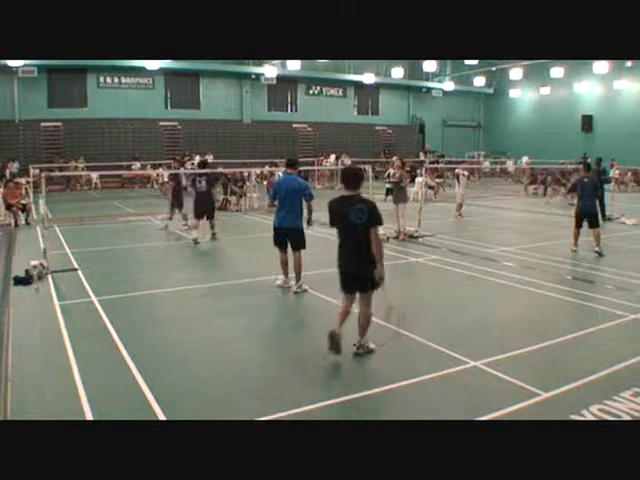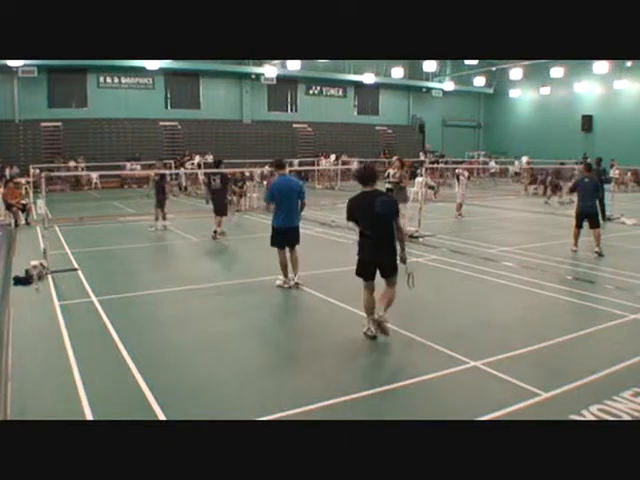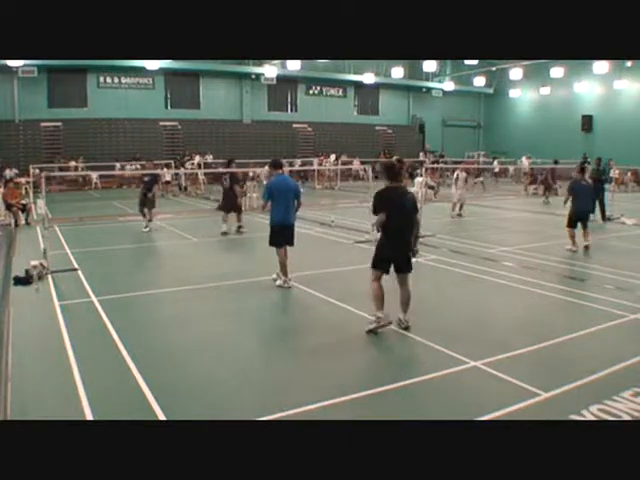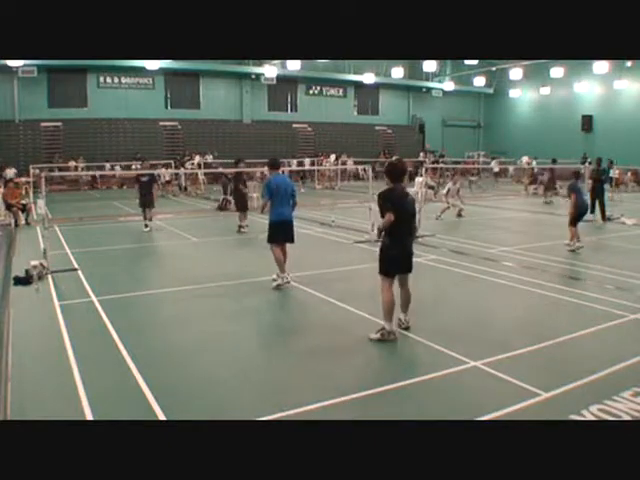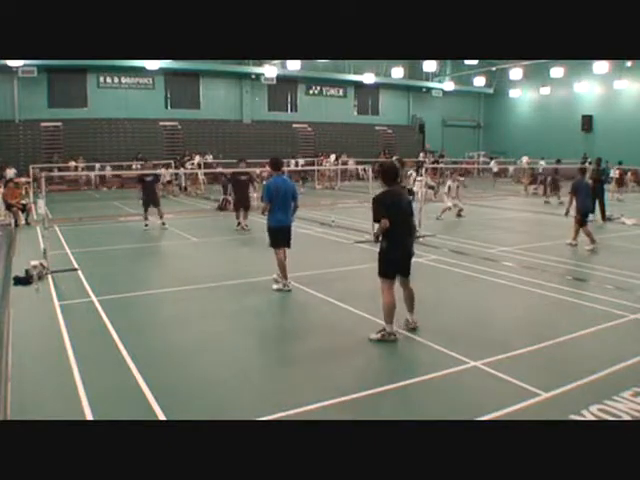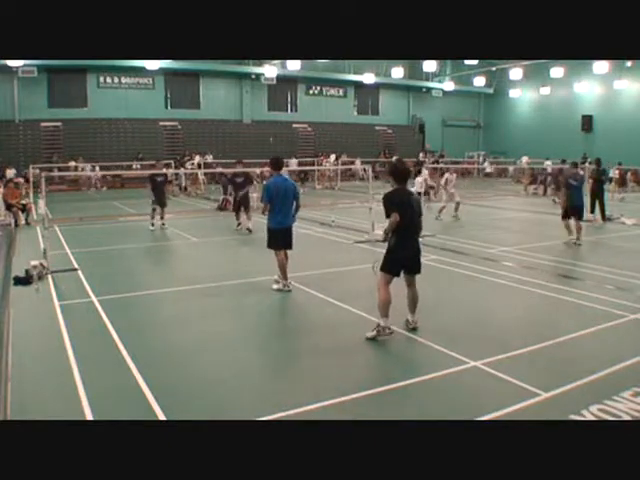
dt=0.5s
person 1, frame 1
left shoulder: (334, 205)
right shoulder: (368, 206)
right elbow: (375, 239)
right wrist: (380, 266)
left hip: (345, 261)
right hip: (365, 262)
left knee: (347, 300)
right knee: (365, 302)
left ankle: (336, 329)
right ankle: (361, 343)
person 1, frame 2
left shoulder: (354, 202)
right shoulder: (389, 200)
left elbow: (357, 225)
right elbow: (398, 228)
right wrist: (403, 250)
left hip: (366, 251)
right hip: (387, 251)
left knee: (368, 289)
right knee: (391, 286)
left ankle: (371, 325)
right ankle: (382, 315)
person 1, frame 3
left shoulder: (382, 194)
right shoulder: (409, 195)
left elbow: (381, 218)
right elbow: (416, 222)
left wrist: (377, 224)
right wrist: (414, 244)
left hip: (387, 244)
right hip: (405, 245)
left knee: (376, 279)
right knee: (403, 282)
left ankle: (380, 316)
right ankle: (404, 318)
person 1, frame 4
left shoulder: (385, 195)
right shoulder: (408, 196)
left elbow: (389, 218)
right elbow: (414, 225)
left wrist: (380, 228)
left hip: (391, 246)
right hip: (406, 246)
left knee: (387, 287)
right knee: (404, 283)
left ankle: (388, 329)
right ankle: (404, 319)
person 1, frame 5
left shoulder: (380, 199)
right shoulder: (405, 196)
left elbow: (385, 224)
right elbow: (413, 224)
left wrist: (377, 234)
left hip: (390, 249)
right hip: (405, 248)
left knee: (387, 289)
right knee: (405, 284)
left ankle: (389, 330)
right ankle: (411, 319)
person 1, frame 6
left shoulder: (390, 196)
right shoulder: (414, 197)
left elbow: (395, 218)
right elbow: (419, 224)
left wrist: (386, 231)
left hip: (397, 247)
right hip: (413, 247)
left knee: (383, 284)
right knee: (411, 284)
left ankle: (383, 325)
right ankle: (412, 320)
person 2, frame 1
left shoulder: (277, 183)
right shoulder: (302, 184)
left elbow: (271, 203)
right elbow: (309, 205)
right wrist: (309, 218)
left hip: (280, 223)
right hip: (296, 223)
left knee: (282, 252)
right knee: (297, 253)
left ankle: (286, 280)
right ankle: (298, 284)
person 2, frame 2
left shoulder: (273, 185)
right shoulder: (297, 183)
left elbow: (268, 206)
right elbow: (303, 203)
left wrist: (269, 205)
left hip: (279, 223)
right hip: (293, 222)
left knee: (281, 251)
right knee: (293, 249)
left ankle: (286, 280)
right ankle: (296, 276)
person 2, frame 3
left shoulder: (271, 183)
right shoulder: (292, 182)
left elbow: (265, 203)
right elbow: (299, 203)
left wrist: (263, 208)
left hip: (277, 220)
right hip: (289, 220)
left knee: (280, 249)
right knee: (284, 247)
left ankle: (286, 279)
right ankle: (282, 273)
person 2, frame 4
left shoulder: (270, 181)
right shoulder: (288, 180)
left elbow: (266, 202)
right elbow: (294, 201)
left wrist: (262, 210)
left hip: (276, 218)
right hip: (288, 218)
left knee: (275, 246)
right knee: (283, 245)
left ankle: (284, 275)
right ankle: (282, 273)
person 2, frame 5
left shoulder: (269, 184)
right shoulder: (290, 183)
left elbow: (266, 206)
right elbow: (296, 204)
left wrist: (263, 212)
left hip: (274, 222)
right hip: (287, 221)
left knee: (279, 251)
right knee: (282, 249)
left ankle: (285, 282)
right ankle: (281, 275)
person 2, frame 6
left shoulder: (269, 184)
right shoulder: (291, 183)
left elbow: (266, 206)
right elbow: (298, 204)
left wrist: (263, 212)
right wrist: (293, 216)
left hip: (275, 223)
right hip: (288, 222)
left knee: (279, 252)
right knee: (284, 251)
left ankle: (285, 283)
right ankle: (282, 276)
